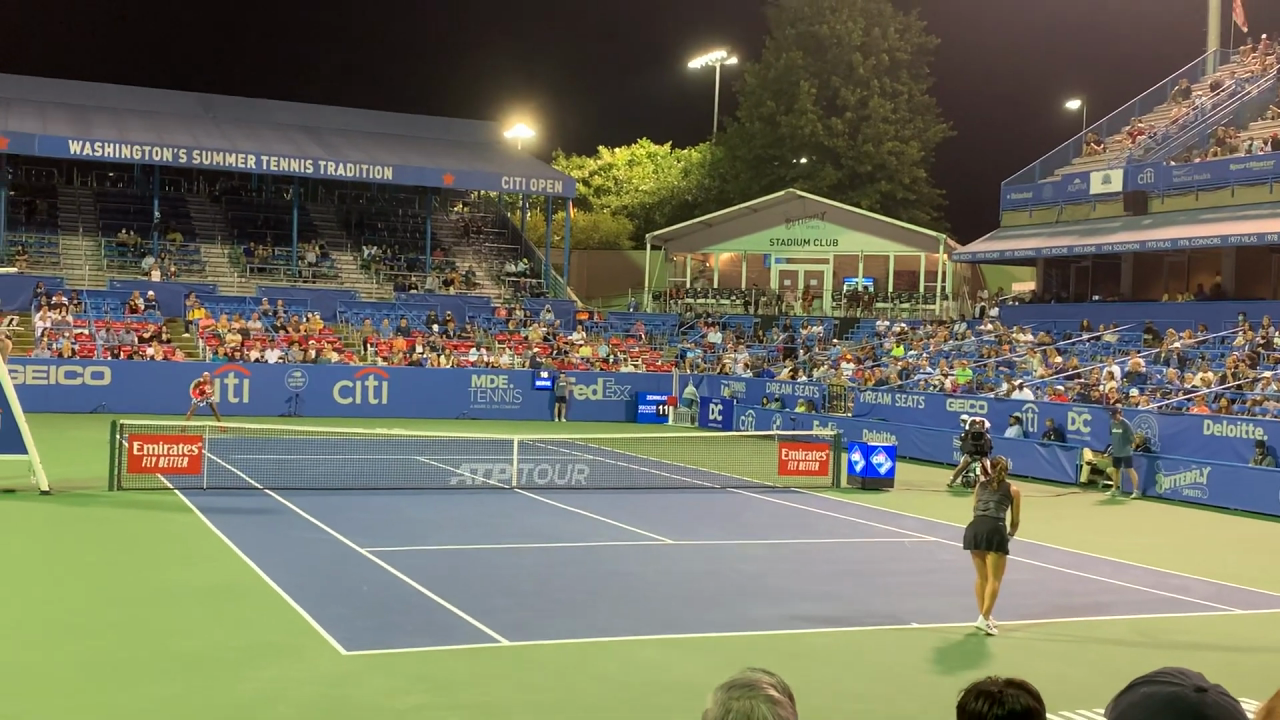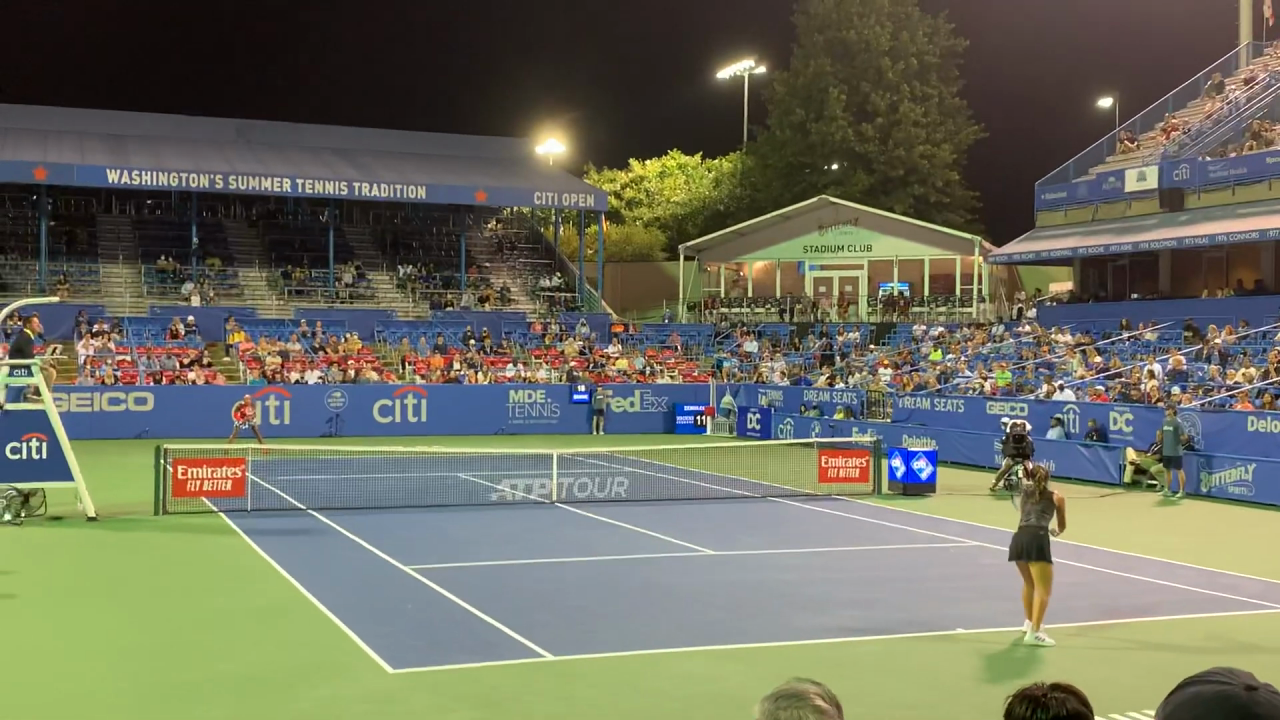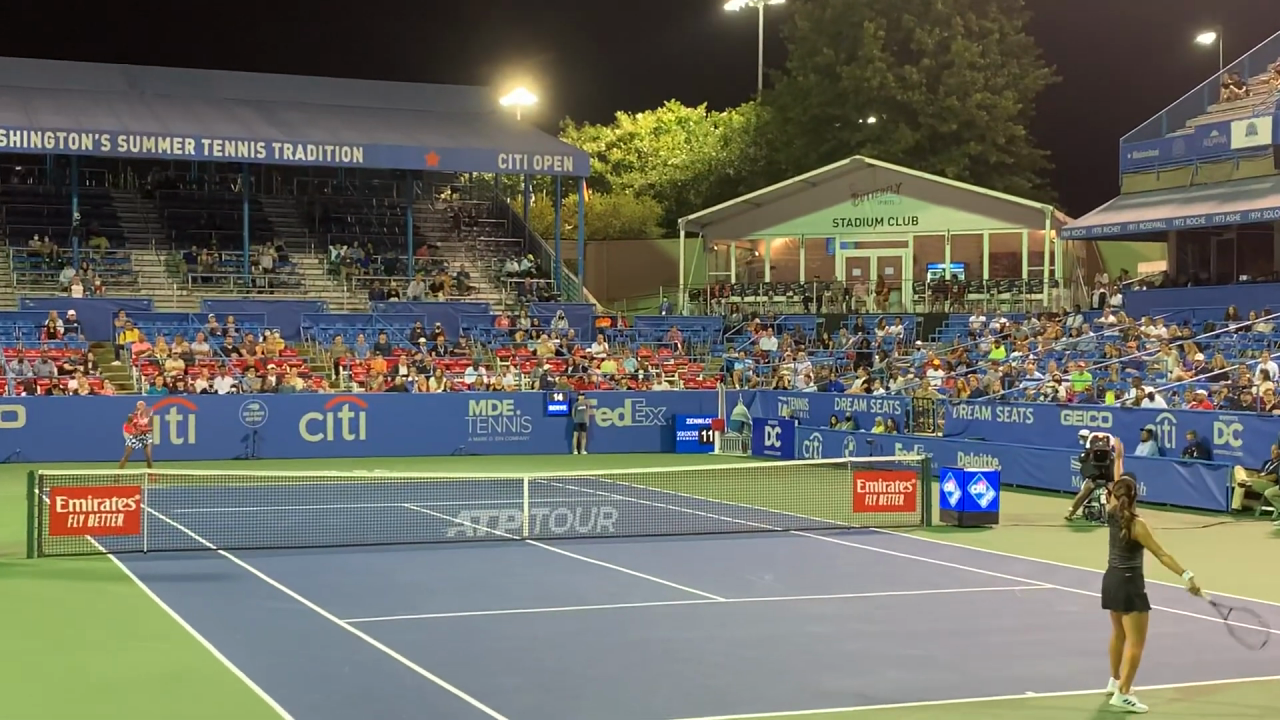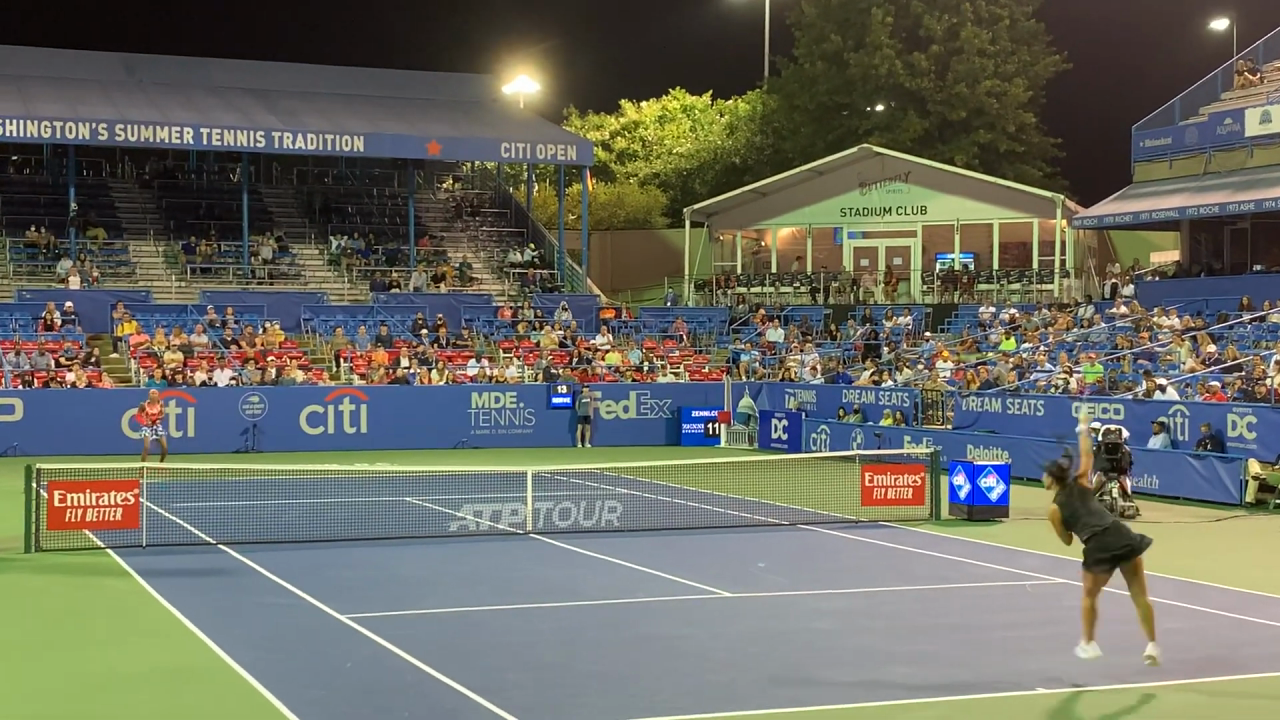
dt=1s
person 1, frame 1
left shoulder: (980, 486)
right shoulder: (1012, 490)
right elbow: (1015, 522)
right wrist: (1009, 535)
left hip: (974, 529)
right hip: (995, 530)
left knee: (982, 578)
right knee: (994, 579)
left ankle: (984, 616)
right ankle: (984, 618)
person 1, frame 2
left shoulder: (1025, 494)
right shoulder: (1056, 497)
right elbow: (1061, 524)
right wrist: (1057, 531)
left hip: (1019, 539)
right hip: (1037, 540)
left knee: (1029, 584)
right knee: (1043, 590)
left ankle: (1029, 622)
right ankle: (1034, 632)
person 1, frame 3
left shoulder: (1112, 510)
right shoulder: (1136, 525)
left elbow: (1117, 495)
right elbow: (1162, 555)
left wrist: (1118, 457)
right wrist: (1187, 576)
left hip: (1111, 579)
right hip: (1128, 584)
left knee: (1120, 636)
right knee: (1135, 643)
left ankle: (1115, 681)
right ankle: (1123, 695)
person 1, frame 4
left shoulder: (1055, 509)
right shoulder: (1080, 484)
left elbow: (1068, 541)
right elbow: (1087, 457)
right wrist: (1084, 429)
left hip: (1100, 551)
right hip: (1122, 535)
left knee: (1089, 597)
right knee: (1140, 597)
left ankle: (1089, 644)
right ankle: (1152, 645)
